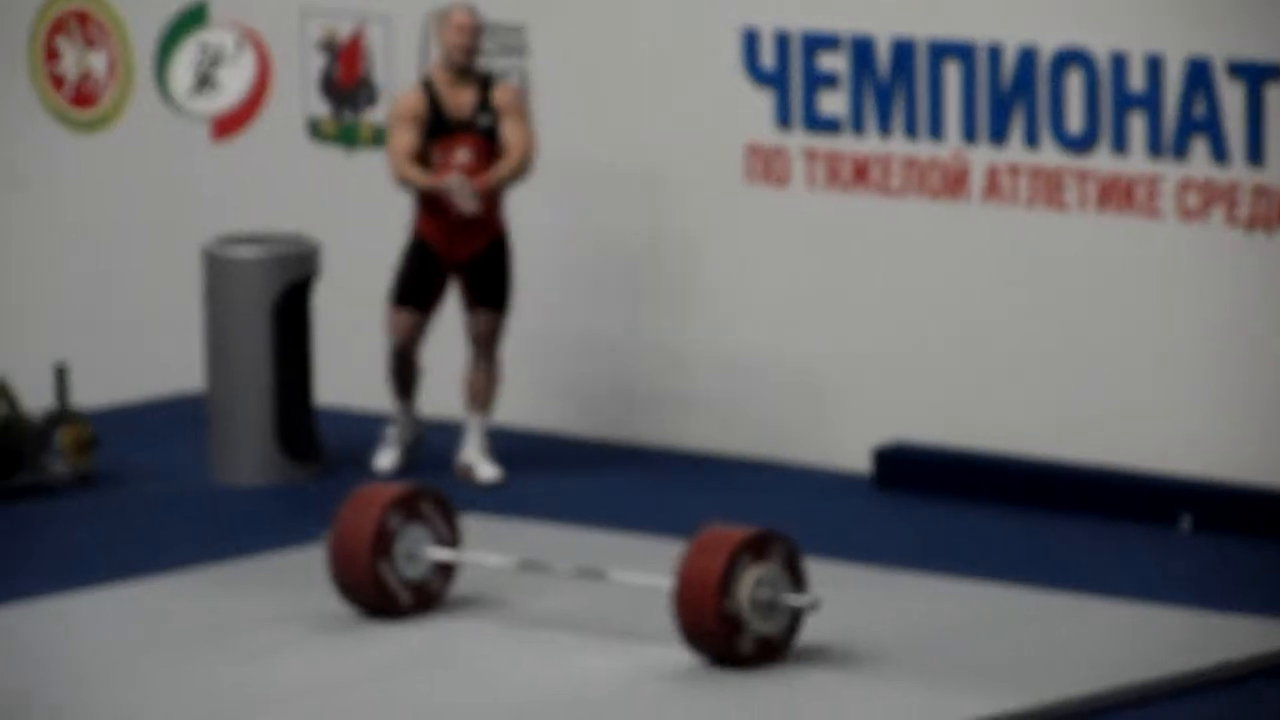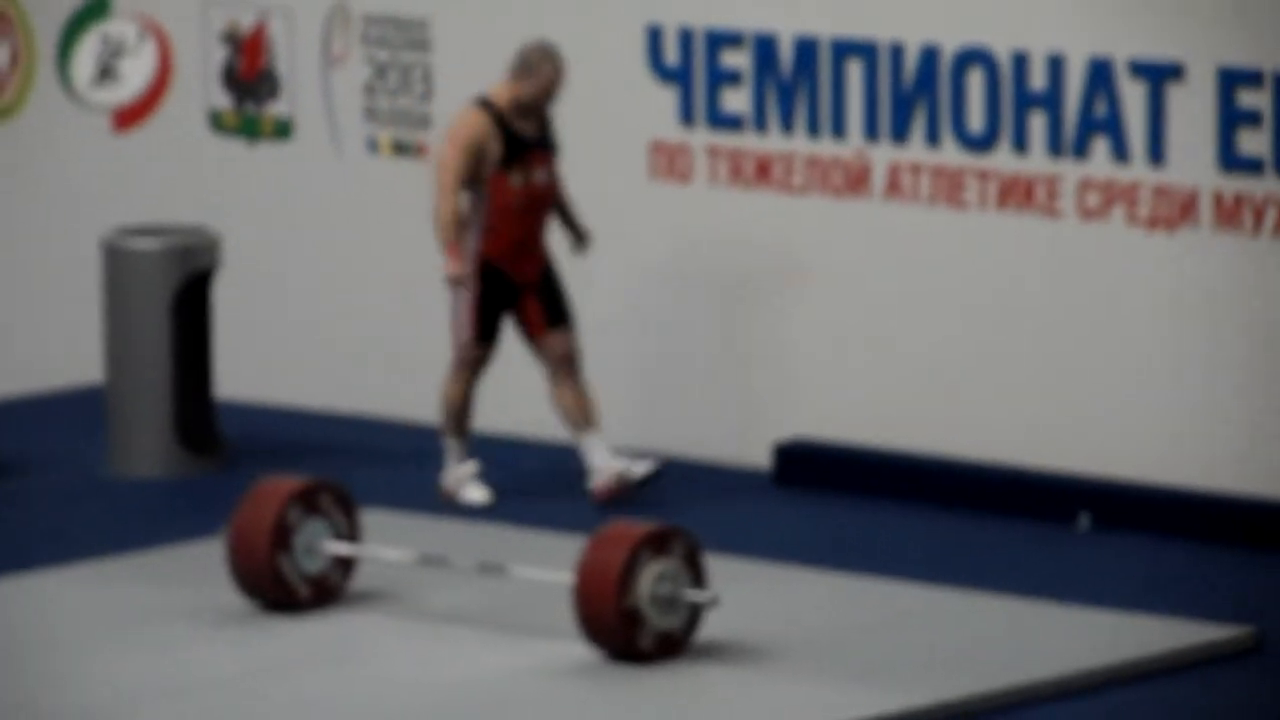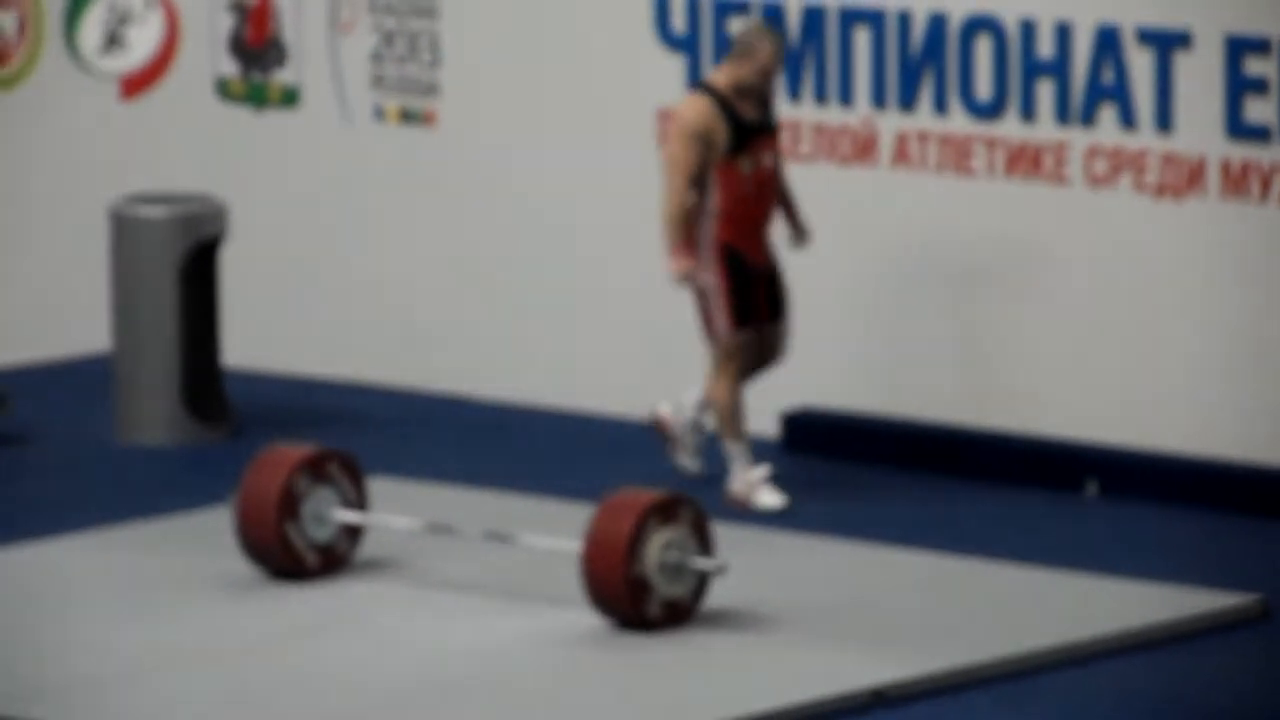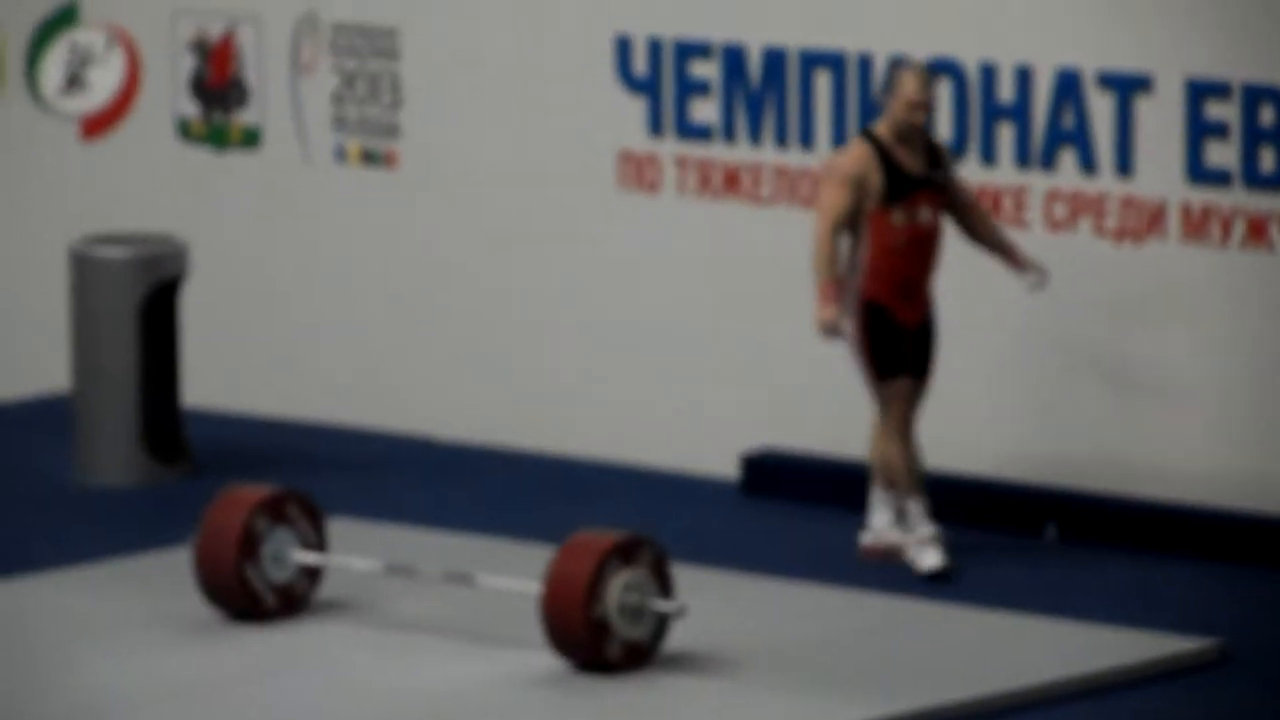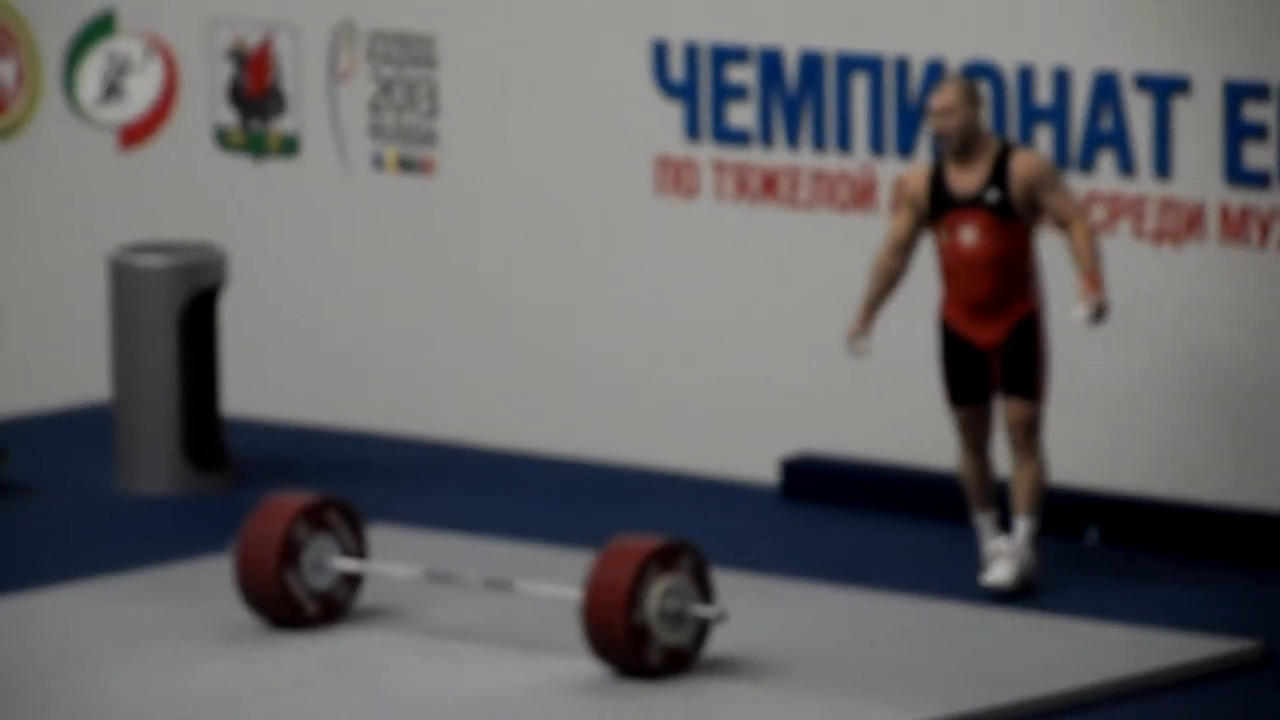
dt=1s
person 1, frame 1
left shoulder: (503, 96)
right shoulder: (412, 102)
left elbow: (520, 156)
right elbow: (402, 168)
left wrist: (478, 186)
right wrist: (444, 185)
left hip: (487, 236)
right hip: (432, 236)
left knee: (486, 340)
right knee: (401, 338)
left ankle: (475, 446)
right ankle: (401, 424)
person 1, frame 2
left shoulder: (540, 119)
right shoulder: (475, 124)
right elbow: (447, 191)
left wrist: (572, 223)
right wrist: (452, 253)
left hip: (531, 258)
right hip: (486, 262)
left knee: (564, 357)
right knee: (470, 362)
left ankle: (603, 469)
right ankle: (456, 469)
person 1, frame 3
left shoulder: (759, 100)
right shoulder: (697, 112)
right elbow: (678, 187)
left wrist: (792, 215)
right wrist: (679, 254)
left hip: (755, 243)
right hip: (716, 249)
left knee: (769, 346)
right knee: (732, 354)
left ankle: (681, 414)
right ankle: (741, 473)
person 1, frame 4
left shoulder: (934, 155)
right shoulder: (858, 159)
left elbow: (968, 213)
right elbow: (827, 230)
left wrist: (1016, 258)
right wrist: (826, 298)
left hip: (915, 301)
right hip: (869, 302)
left knee: (900, 414)
right knee: (896, 411)
left ankle: (882, 526)
right ankle: (923, 530)
person 1, frame 5
left shoulder: (1024, 167)
right shoulder: (921, 182)
left elbow: (1075, 221)
right elbow: (896, 249)
left wrist: (1092, 285)
right wrist: (867, 312)
left hip: (1017, 318)
right hip: (959, 322)
left knee: (1022, 431)
right knee: (972, 436)
left ankle: (1021, 551)
right ankle: (991, 543)
